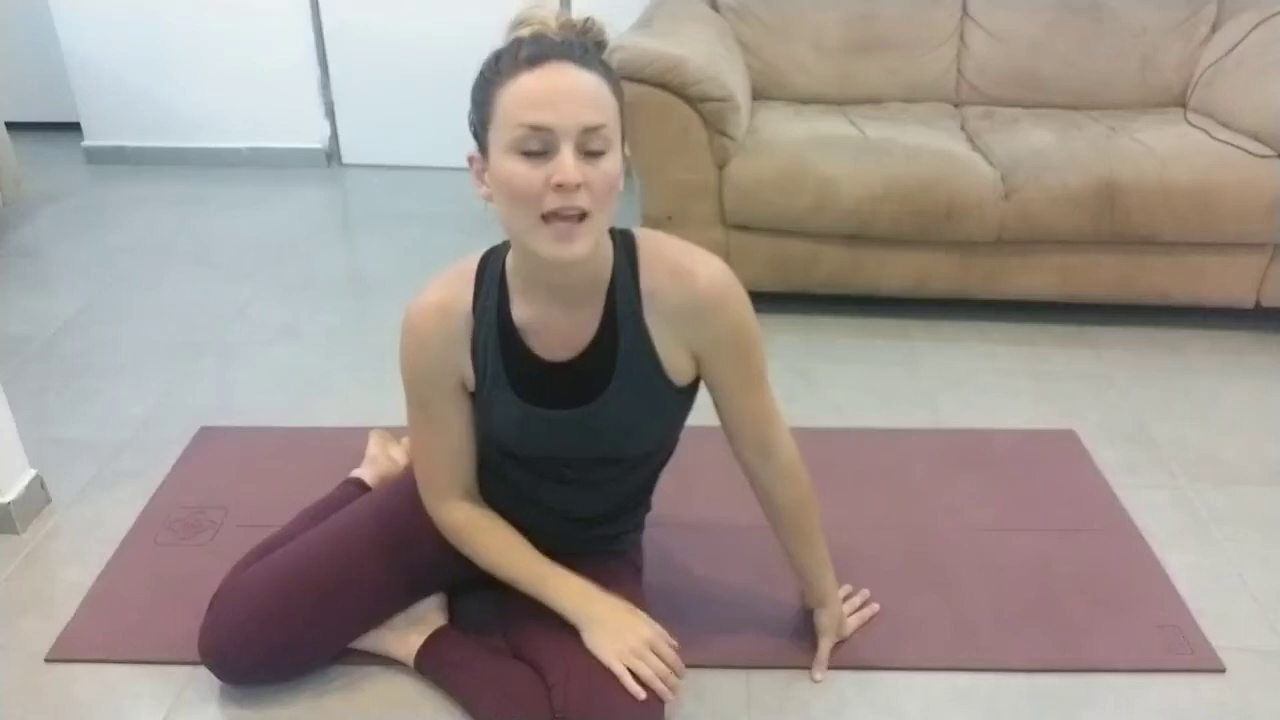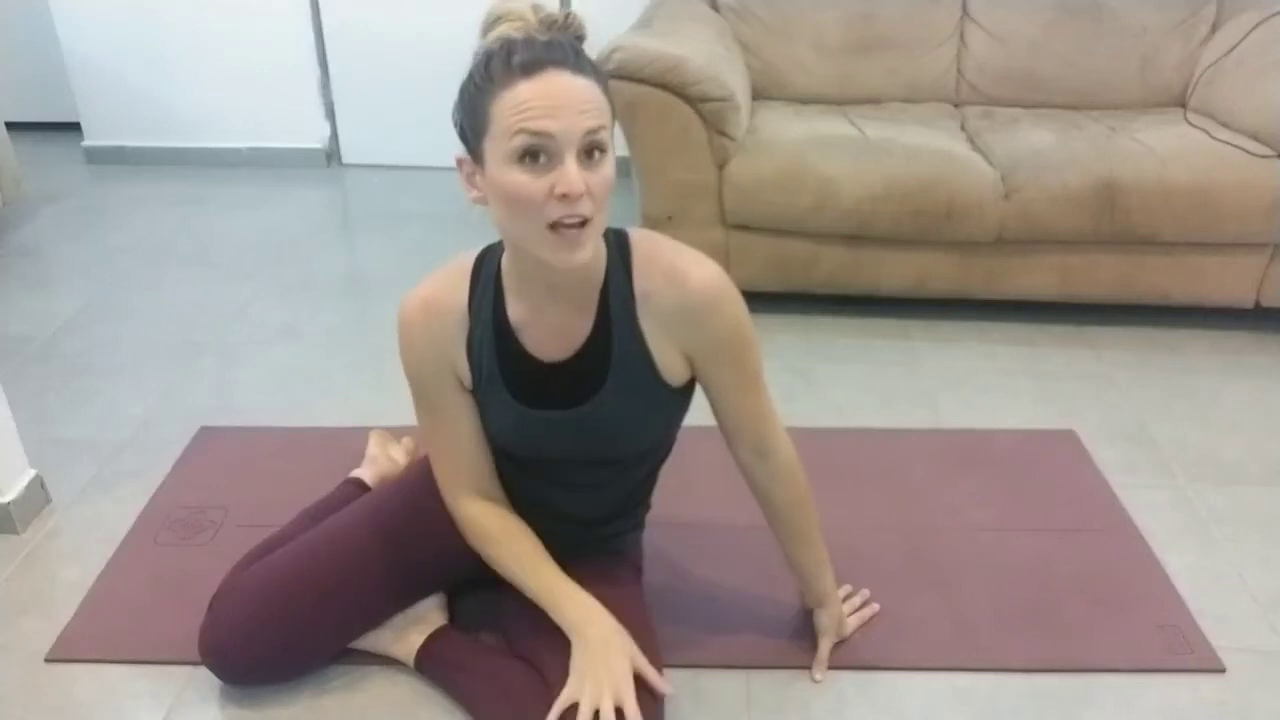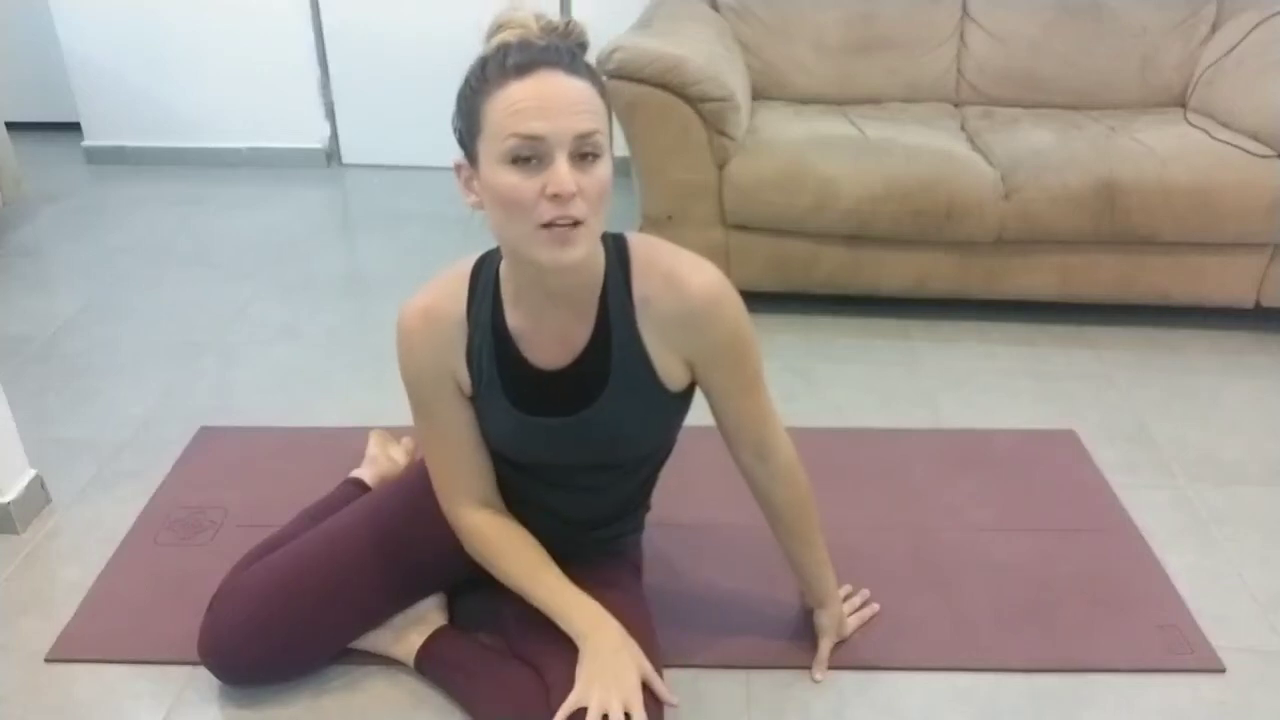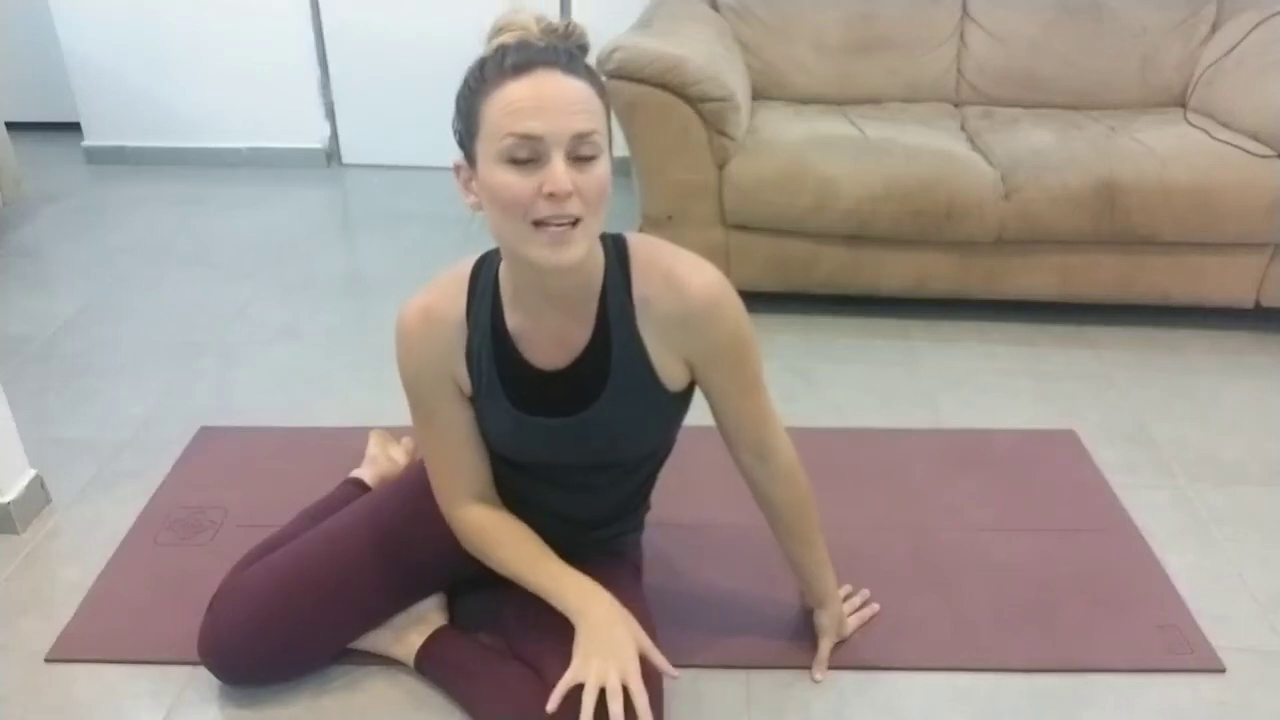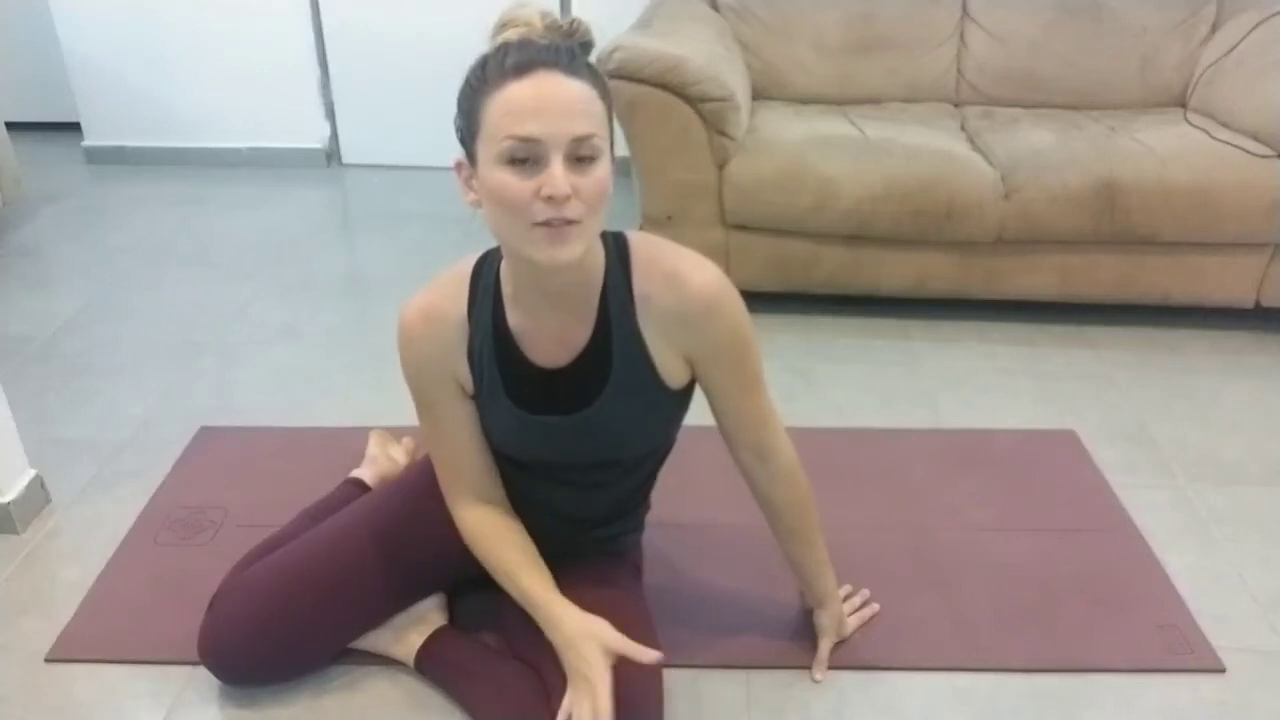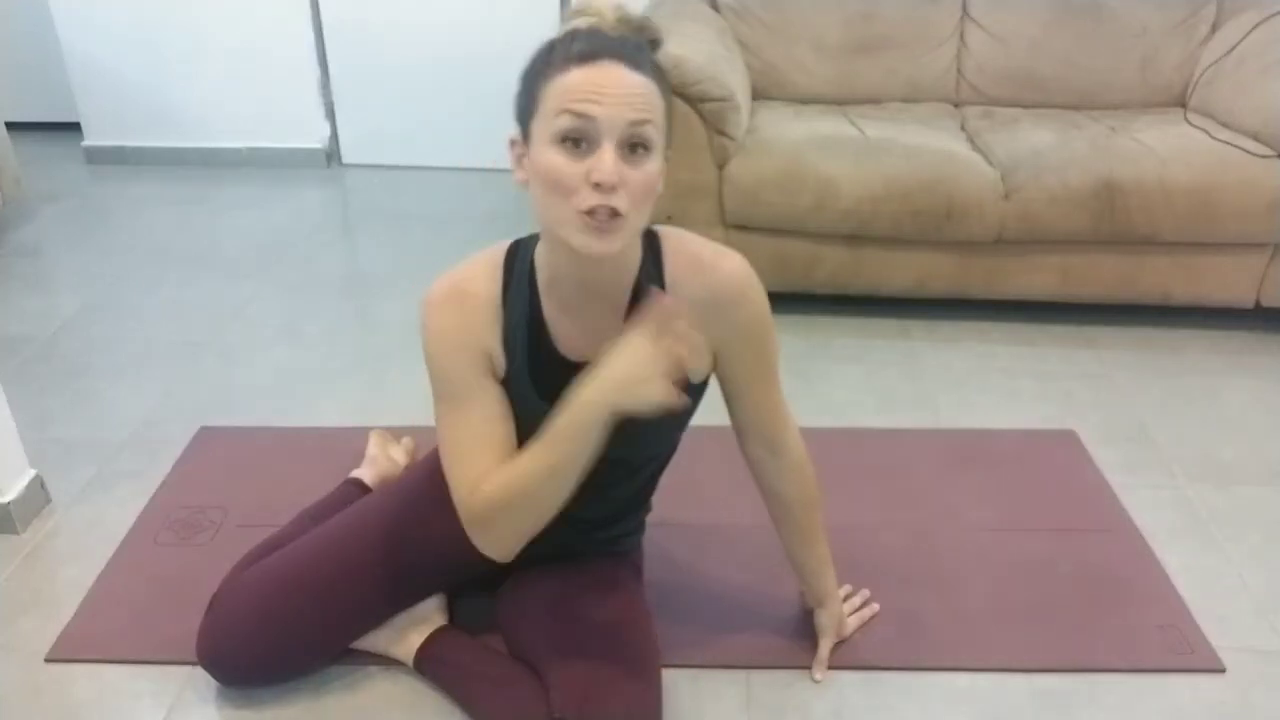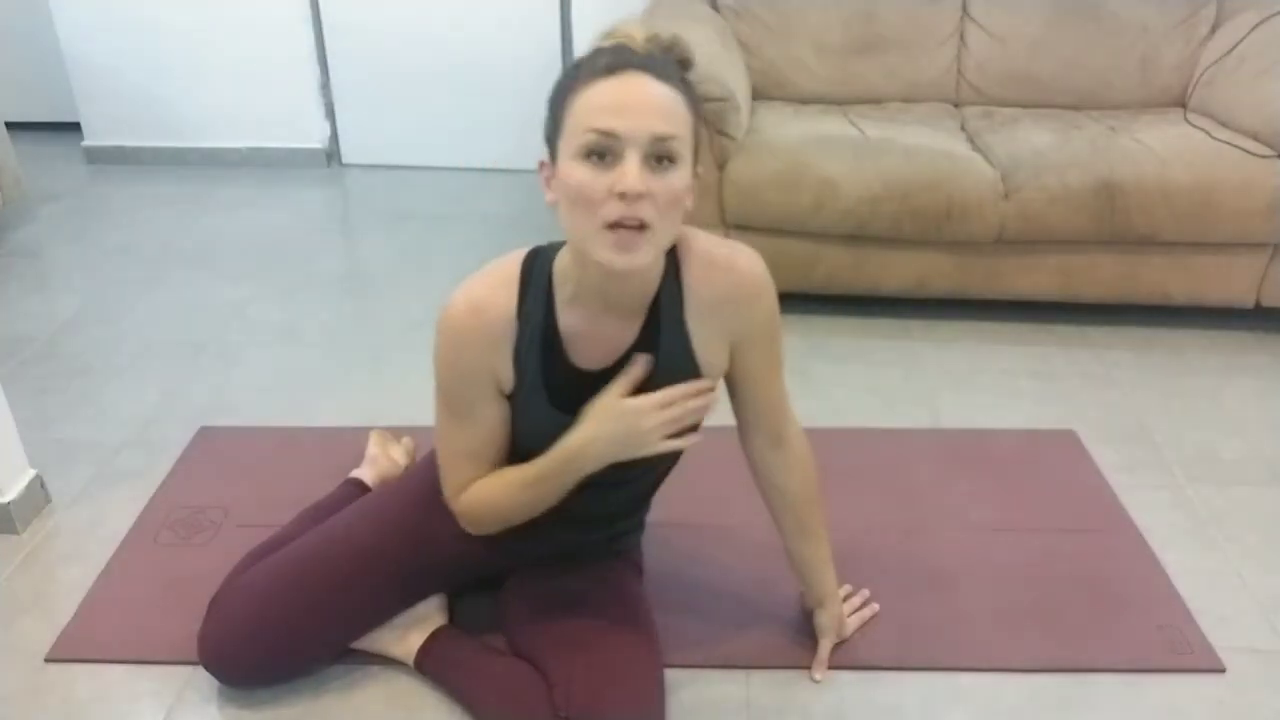
dt=0.7s
person 1, frame 1
left shoulder: (694, 291)
right shoulder: (443, 317)
left elbow: (768, 454)
right elbow: (452, 501)
left wrist: (821, 594)
right wrist: (587, 609)
left hip: (593, 550)
right hip: (482, 517)
right knee: (232, 639)
left ankle: (421, 637)
right ankle: (382, 475)
person 1, frame 2
left shoulder: (687, 292)
right shoulder: (436, 316)
left elbow: (764, 453)
right elbow: (475, 501)
left wrist: (820, 595)
right wrist: (585, 624)
left hip: (591, 551)
right hip: (477, 514)
right knee: (233, 638)
left ankle: (422, 638)
right ankle: (384, 478)
person 1, frame 3
left shoulder: (687, 297)
right shoulder: (435, 324)
left elbow: (766, 456)
right elbow: (475, 510)
left wrist: (821, 594)
right wrist: (593, 631)
left hip: (592, 552)
right hip: (480, 516)
right knee: (232, 638)
left ankle: (421, 637)
right ankle: (381, 475)
person 1, frame 4
left shoulder: (688, 297)
right shoulder: (434, 324)
left elbow: (766, 456)
right elbow: (470, 505)
left wrist: (821, 593)
right wrist: (588, 608)
left hip: (592, 551)
right hip: (478, 514)
right knee: (232, 638)
left ankle: (421, 637)
right ankle: (380, 476)
person 1, frame 5
left shoulder: (687, 295)
right shoulder: (437, 323)
left elbow: (764, 454)
right elbow: (477, 501)
left wrist: (821, 594)
right wrist: (564, 626)
left hip: (591, 552)
right hip: (476, 512)
right knee: (232, 640)
left ankle: (422, 638)
right ankle: (380, 477)
person 1, frame 6
left shoulder: (715, 286)
right shoulder: (464, 302)
left elbow: (774, 446)
right elbow: (492, 524)
left wrist: (820, 594)
right wrist: (598, 399)
left hip: (588, 555)
right hip: (465, 509)
right knee: (230, 643)
left ankle: (422, 639)
right ankle: (379, 479)
person 1, frame 7
left shoulder: (732, 284)
right shoulder: (483, 312)
left elbow: (775, 442)
right elbow: (473, 506)
left wrist: (821, 591)
right wrist: (589, 446)
left hip: (589, 551)
right hip: (474, 510)
right knee: (231, 643)
left ankle: (425, 638)
right ankle: (378, 479)
